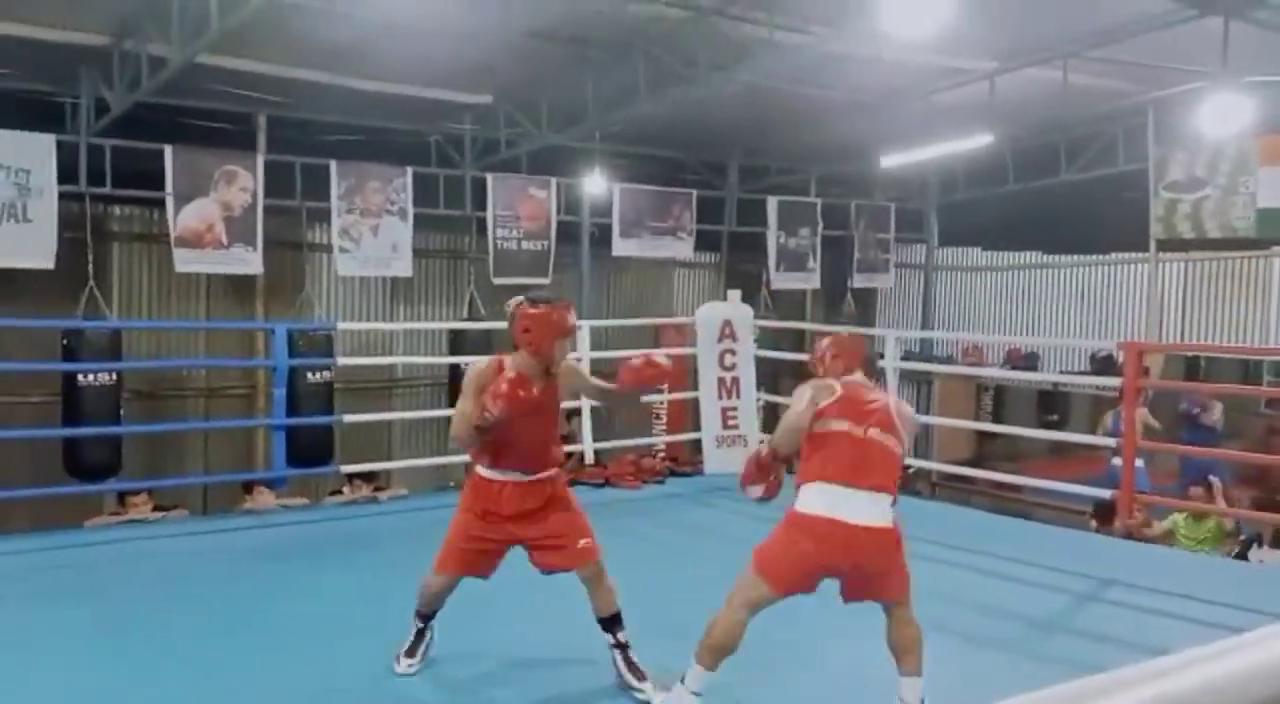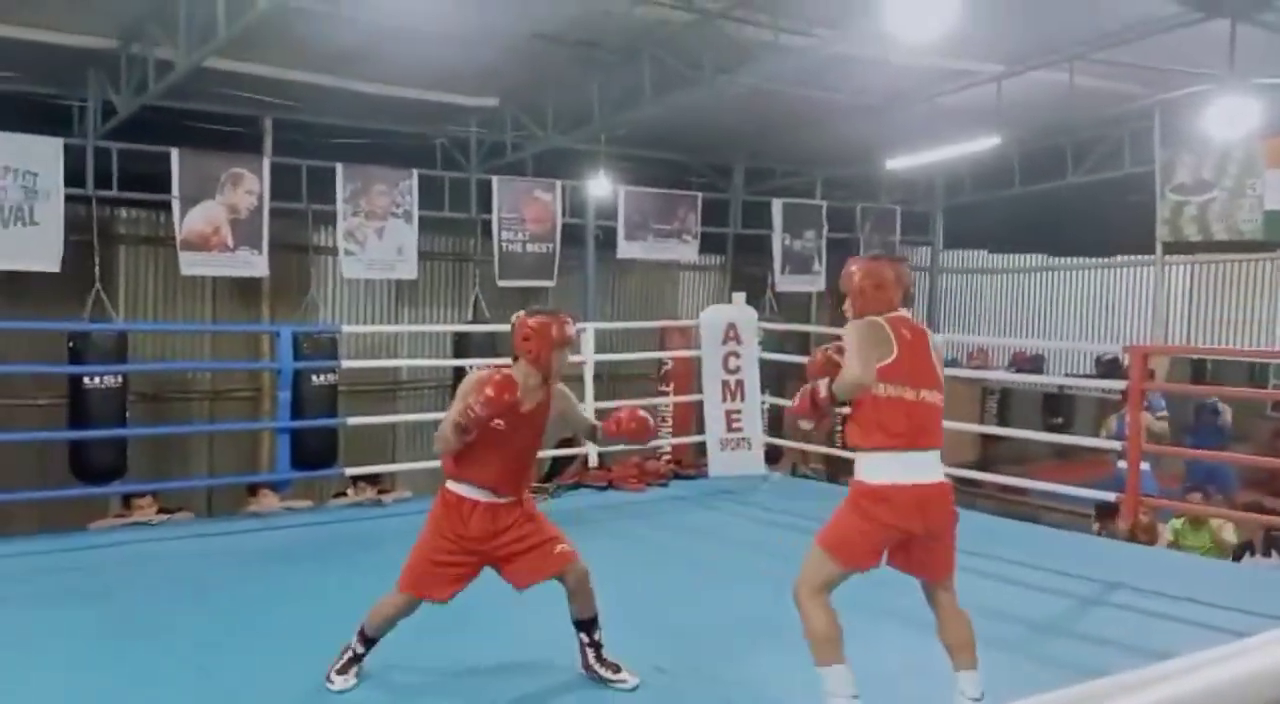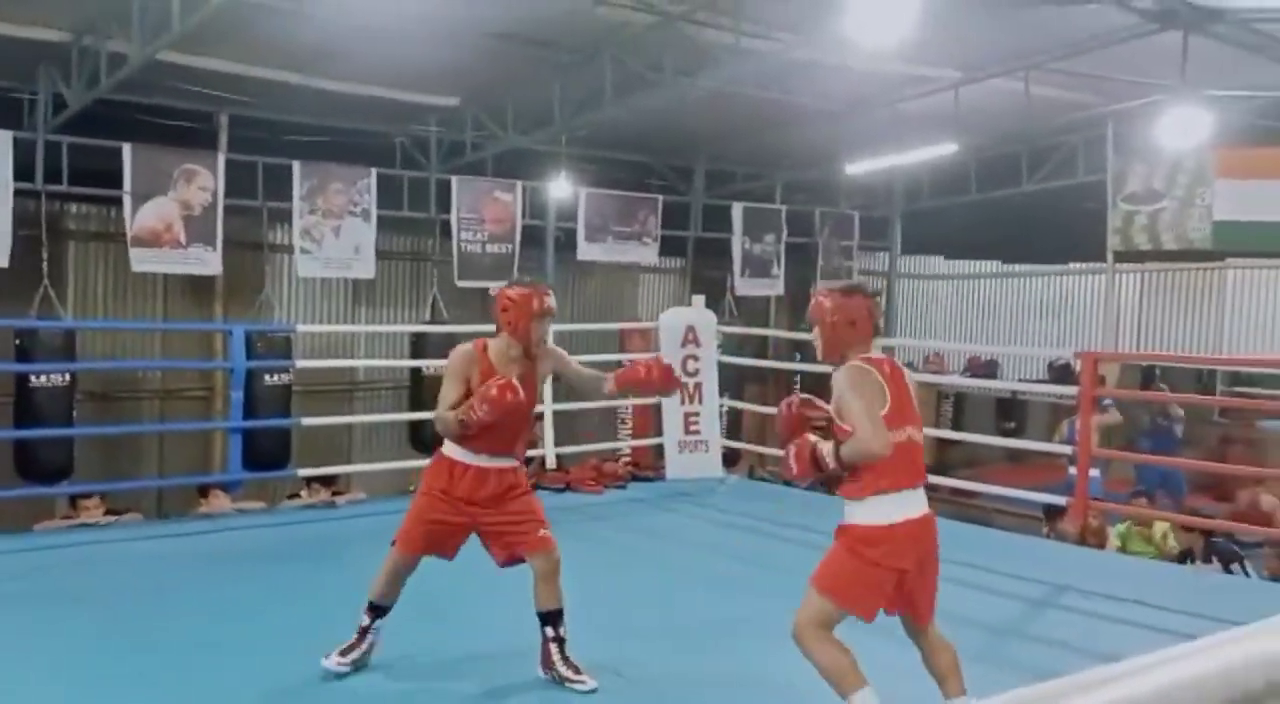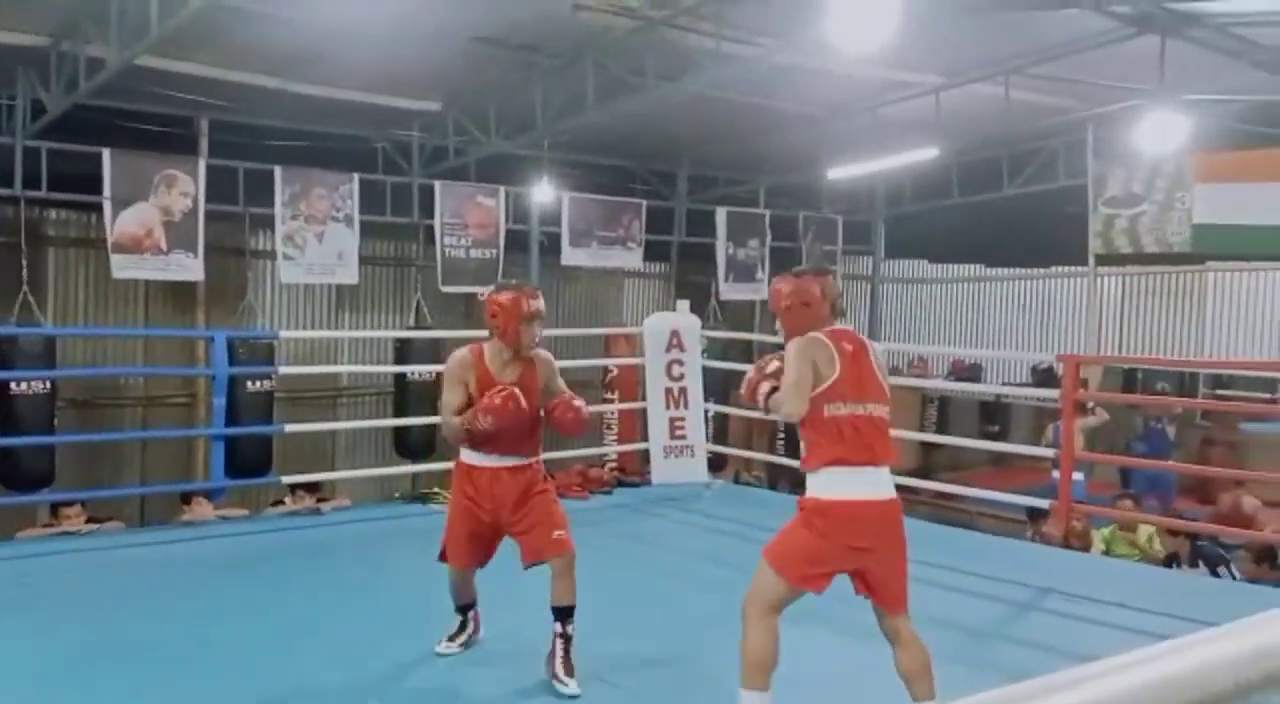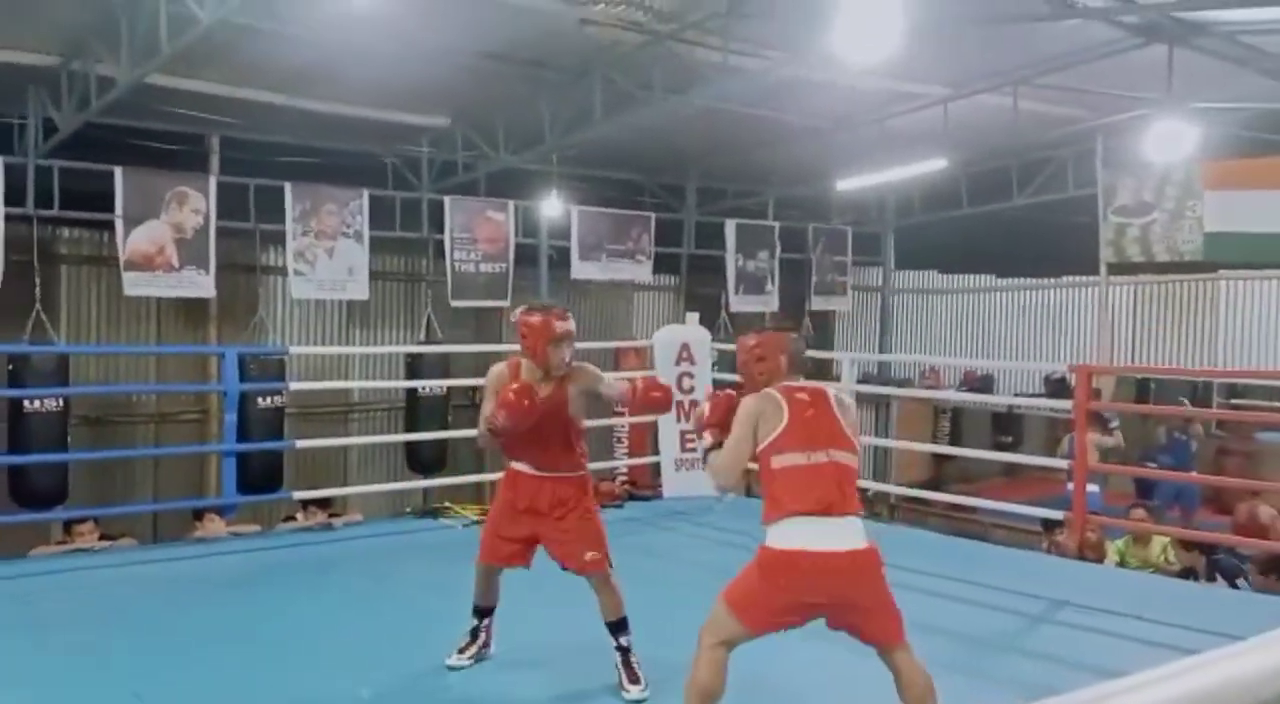
dt=0.2s
person 1, frame 1
left shoulder: (816, 389)
right shoulder: (901, 412)
left elbow: (794, 425)
left wrist: (768, 458)
left hip: (816, 524)
right hip: (877, 532)
left knee: (741, 602)
right knee: (899, 608)
person 1, frame 2
left shoulder: (864, 329)
right shoulder: (928, 341)
left elbow: (858, 381)
left wrist: (821, 393)
left hip: (880, 491)
right hip: (933, 489)
left knee: (810, 588)
right knee: (941, 594)
person 1, frame 3
left shoulder: (852, 375)
right shoulder: (897, 374)
left elbow: (875, 445)
left wrist: (824, 452)
right wrist: (832, 415)
left hip: (872, 531)
right hip: (917, 523)
left knee: (809, 628)
right knee: (922, 630)
person 1, frame 4
left shoulder: (804, 347)
right shoulder: (870, 353)
left elbow: (793, 411)
left wrist: (768, 390)
left hip: (832, 507)
right hip: (882, 506)
left knee: (759, 607)
right knee: (896, 622)
person 1, frame 5
left shoulder: (757, 406)
right shoulder: (842, 404)
left elbow: (727, 480)
left wrist: (711, 436)
left hip: (789, 558)
right hip: (853, 554)
left knee: (714, 641)
right knee: (897, 651)
person 2, frame 1
left shoulder: (565, 373)
right shoulder: (483, 374)
left elbow: (609, 395)
right elbow: (460, 440)
left wrist: (630, 384)
right wrist: (484, 417)
left hip: (545, 489)
right hip: (492, 491)
left knee: (592, 568)
right knee: (444, 576)
left ankle: (623, 654)
right ankle: (421, 634)
person 2, frame 2
left shoulder: (556, 395)
right shoulder: (481, 383)
left elbow: (592, 431)
right elbow: (442, 447)
left wrist: (620, 427)
right wrist: (466, 418)
left hip: (513, 512)
right hip: (460, 508)
left knee: (576, 573)
right knee: (407, 597)
left ankle: (592, 654)
right ankle: (355, 653)
person 2, frame 3
left shoulder: (546, 357)
right shoulder: (467, 357)
left elbow: (598, 384)
right elbow: (443, 425)
left wrist: (638, 378)
right wrist: (470, 414)
left hip: (507, 480)
right hip: (453, 475)
left knee: (548, 560)
right knee: (403, 556)
left ankle: (553, 653)
right ankle: (365, 634)
person 2, frame 4
left shoulder: (542, 364)
right shoulder: (463, 362)
left elbow: (567, 404)
right elbow: (449, 432)
left wrist: (574, 411)
right wrist: (476, 420)
left hip: (526, 478)
right hip: (474, 478)
left knee: (562, 557)
right knee: (459, 566)
left ankle: (560, 650)
right ankle: (468, 623)
person 2, frame 5
left shoulder: (581, 376)
right shoulder: (501, 376)
left elbow: (625, 394)
right elbow: (484, 439)
left wrist: (644, 395)
right wrist: (497, 425)
left hip: (569, 488)
right hip: (519, 483)
left knee: (599, 572)
right knee: (488, 565)
left ankle: (625, 656)
right ankle: (480, 634)
